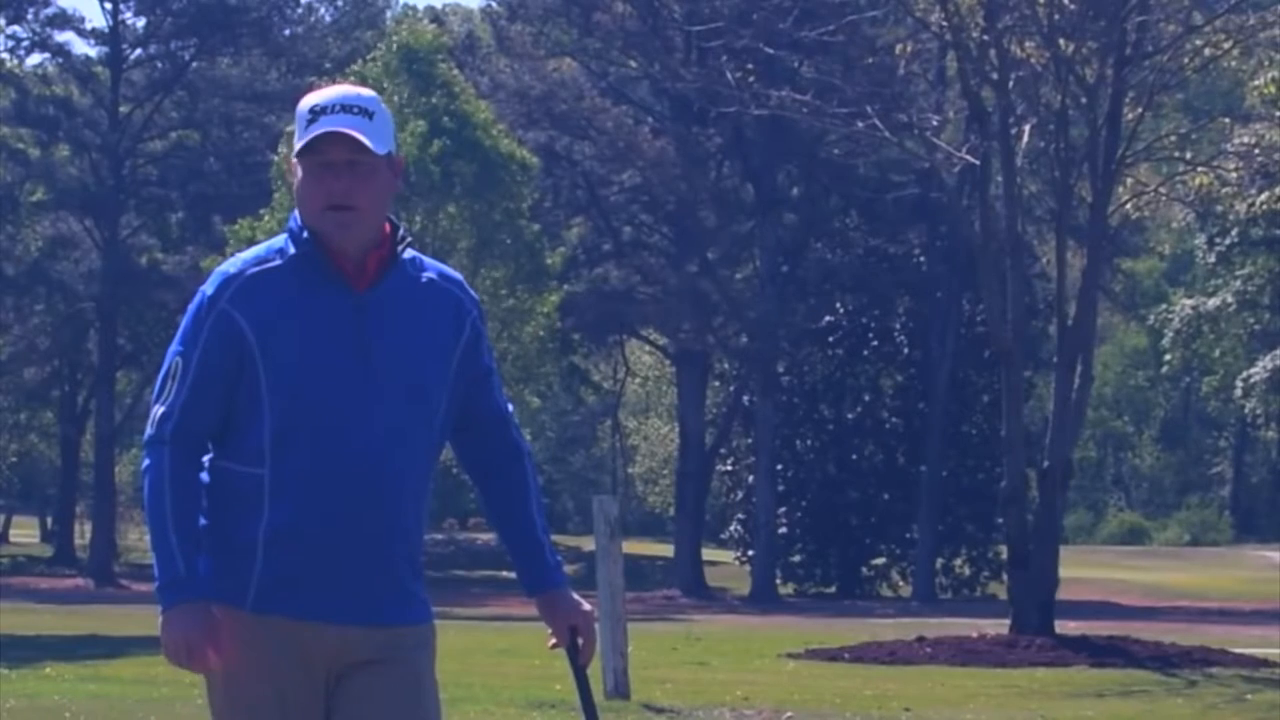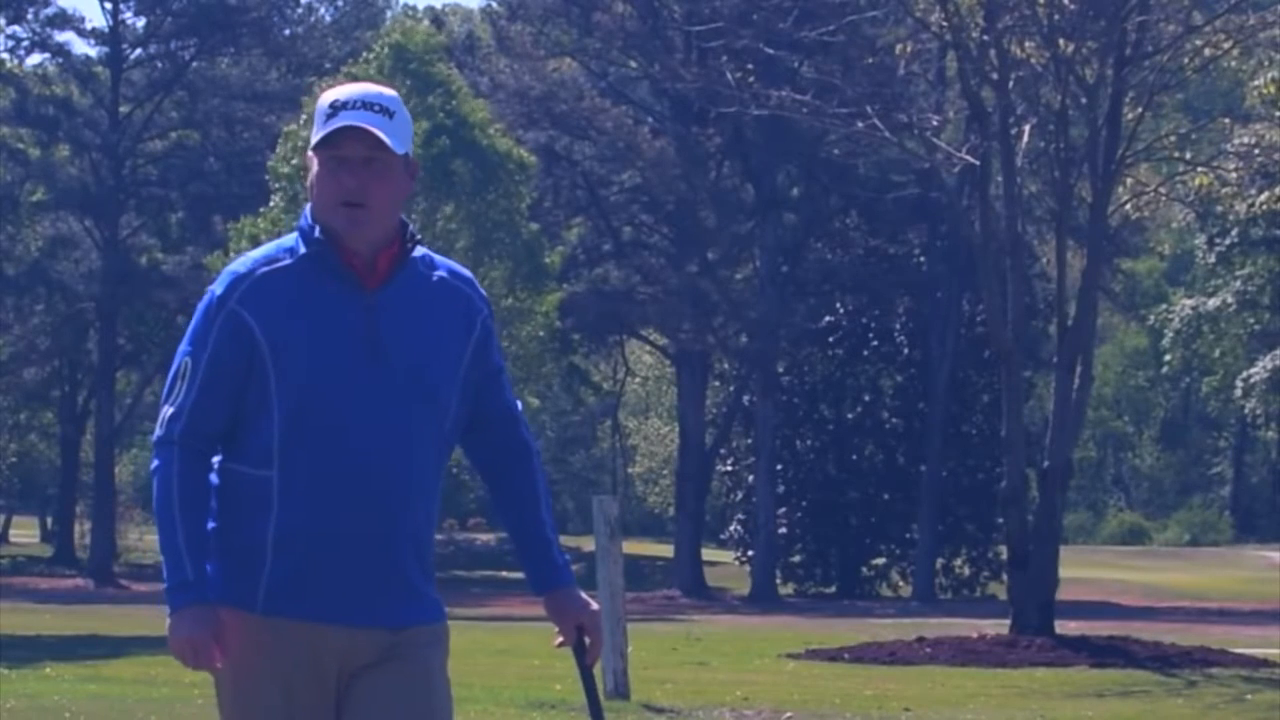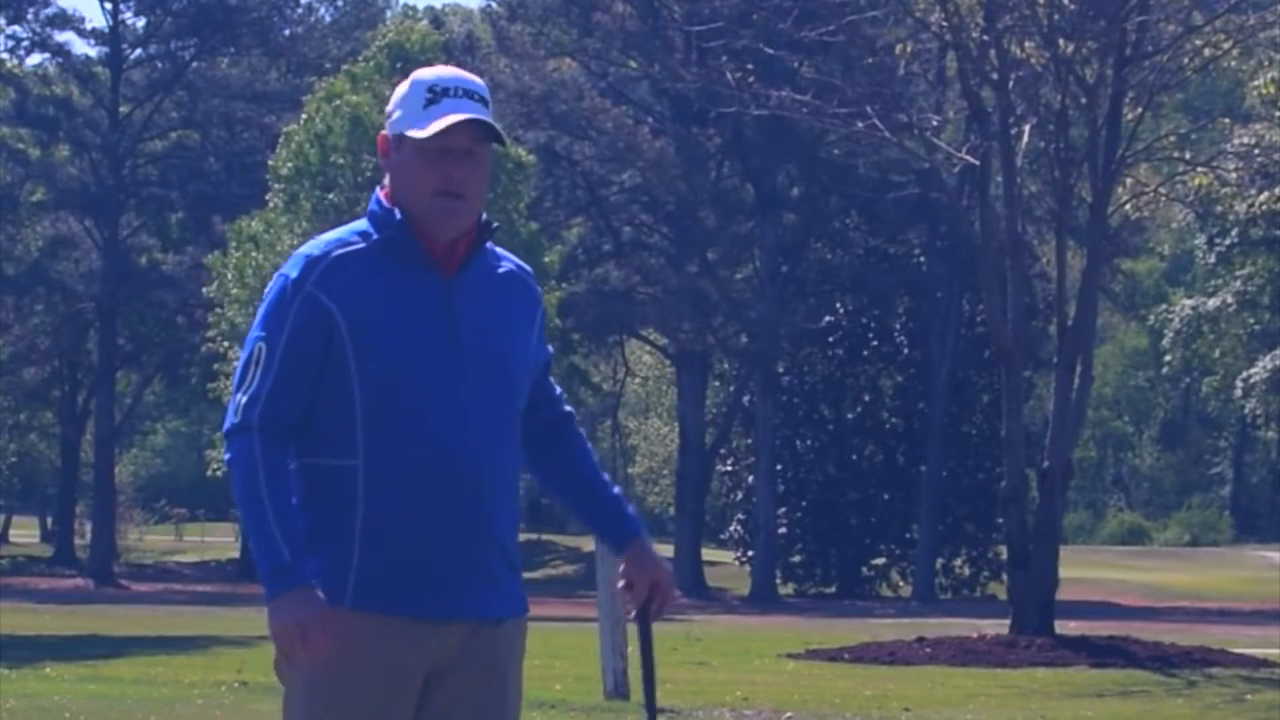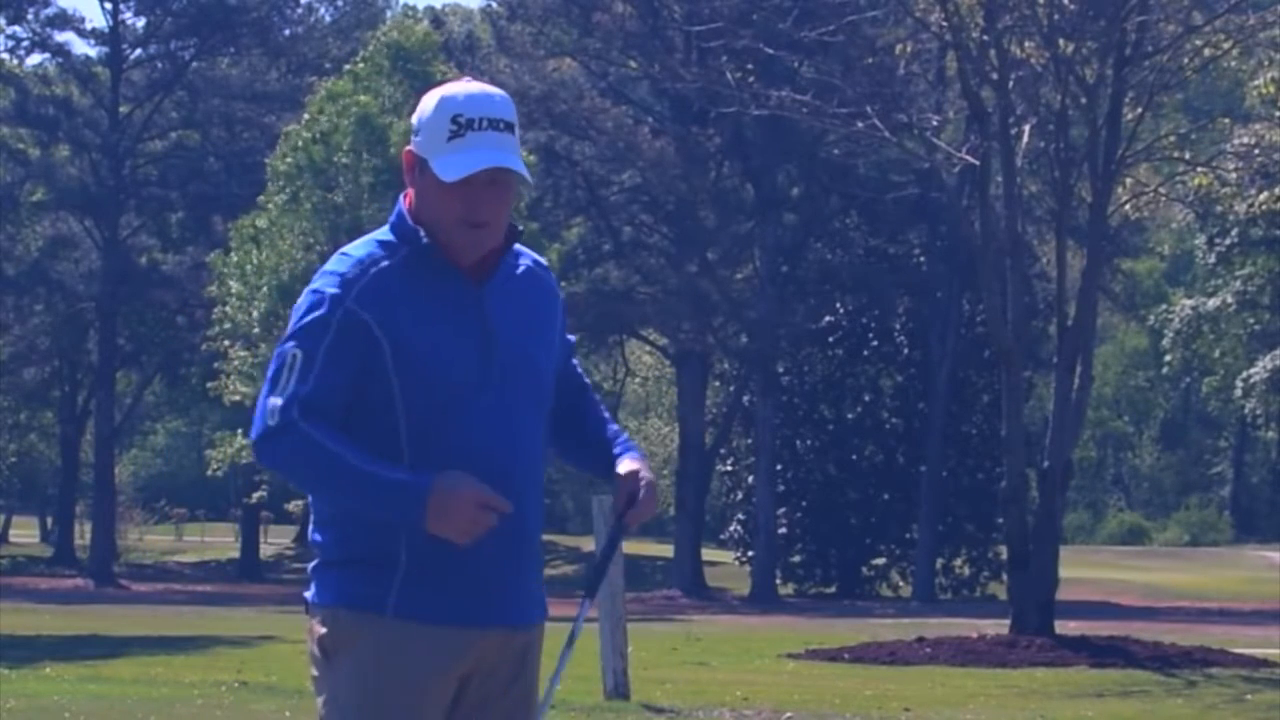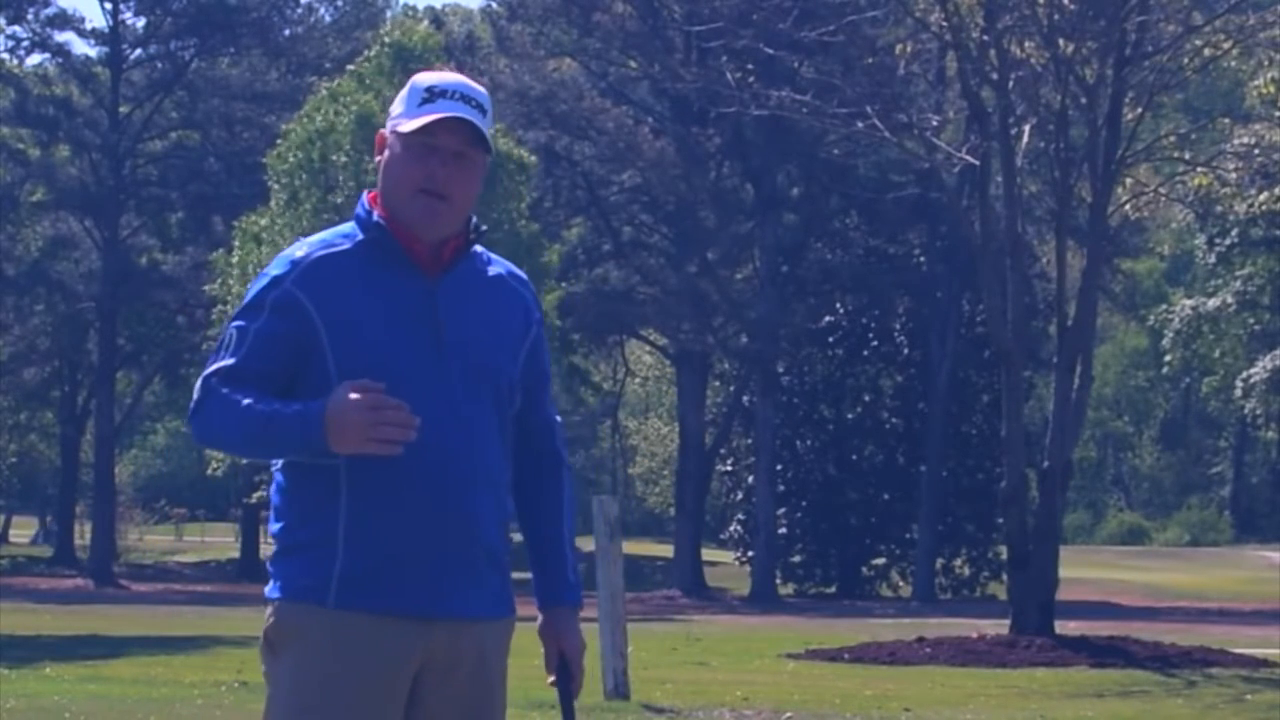
dt=1s
person 1, frame 1
left shoulder: (447, 303)
right shoulder: (240, 294)
left elbow: (497, 452)
right elbow: (173, 445)
left wrist: (546, 583)
right wrist: (180, 593)
left hip: (393, 625)
right hip: (259, 617)
person 1, frame 2
left shoulder: (457, 301)
right shoulder: (251, 291)
left elbow: (506, 450)
right elbow: (182, 445)
left wrist: (554, 581)
right wrist: (189, 593)
left hip: (405, 626)
right hip: (268, 617)
person 1, frame 3
left shoulder: (514, 287)
right shoulder: (323, 276)
left elbow: (547, 427)
right elbow: (255, 432)
left wrist: (625, 532)
right wrist: (285, 579)
left hip: (487, 615)
right hip: (353, 611)
person 1, frame 4
left shoulder: (534, 283)
right shoulder: (355, 290)
left elbow: (566, 397)
right elbow: (282, 433)
left wrist: (619, 455)
right wrist: (415, 499)
left hip: (509, 614)
right hip: (382, 616)
person 1, frame 5
left shoulder: (511, 295)
right shoulder: (307, 277)
left elbow: (538, 456)
right elbow: (213, 406)
left wrist: (560, 598)
right wrist: (319, 426)
left hip: (475, 615)
right hip: (336, 610)
